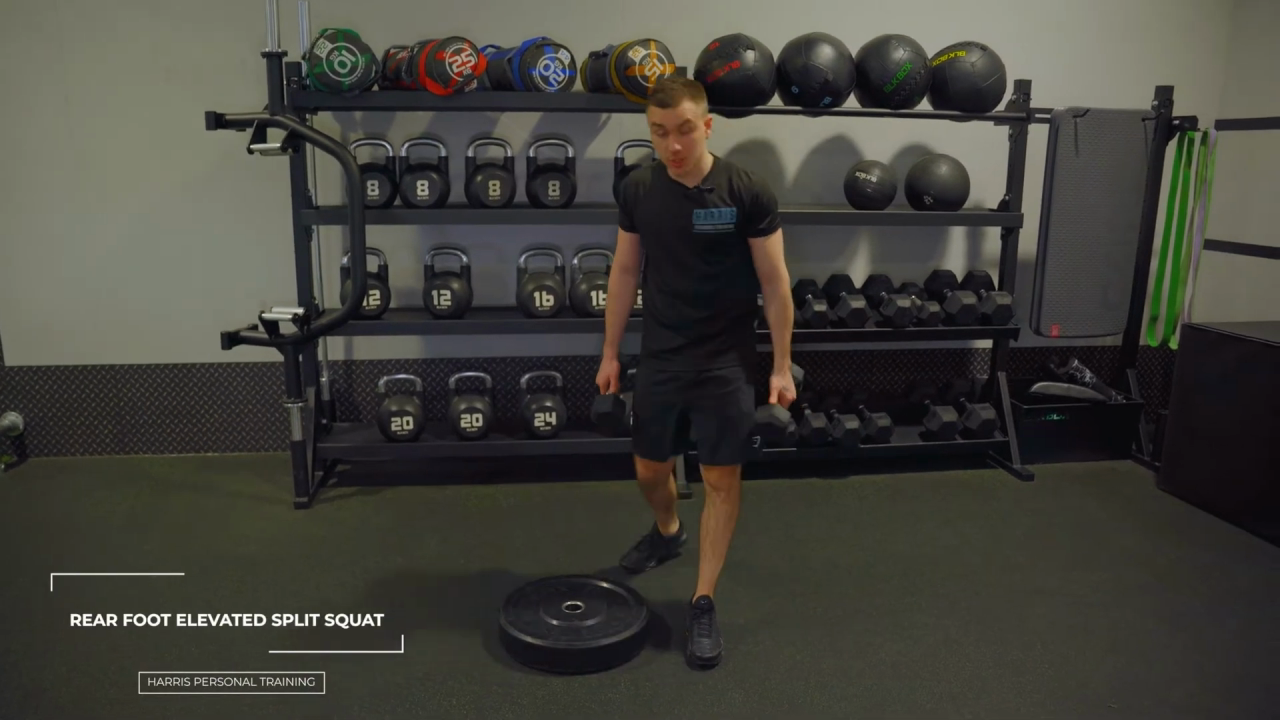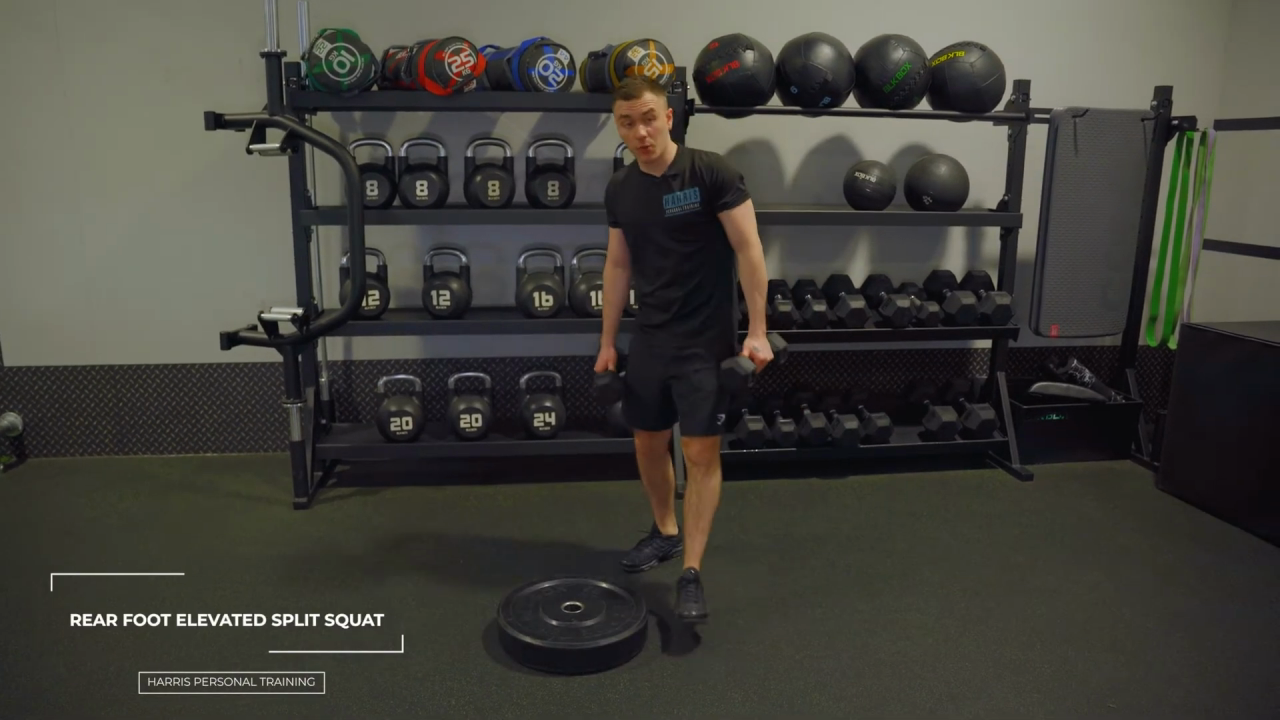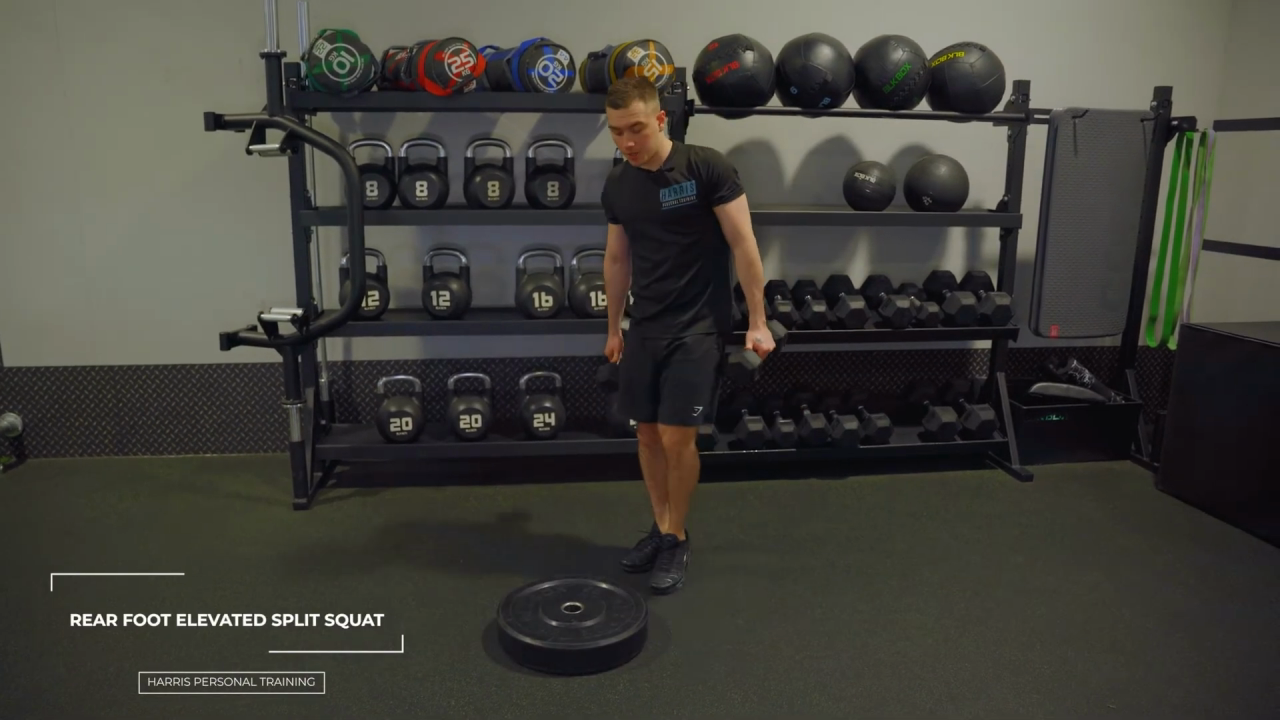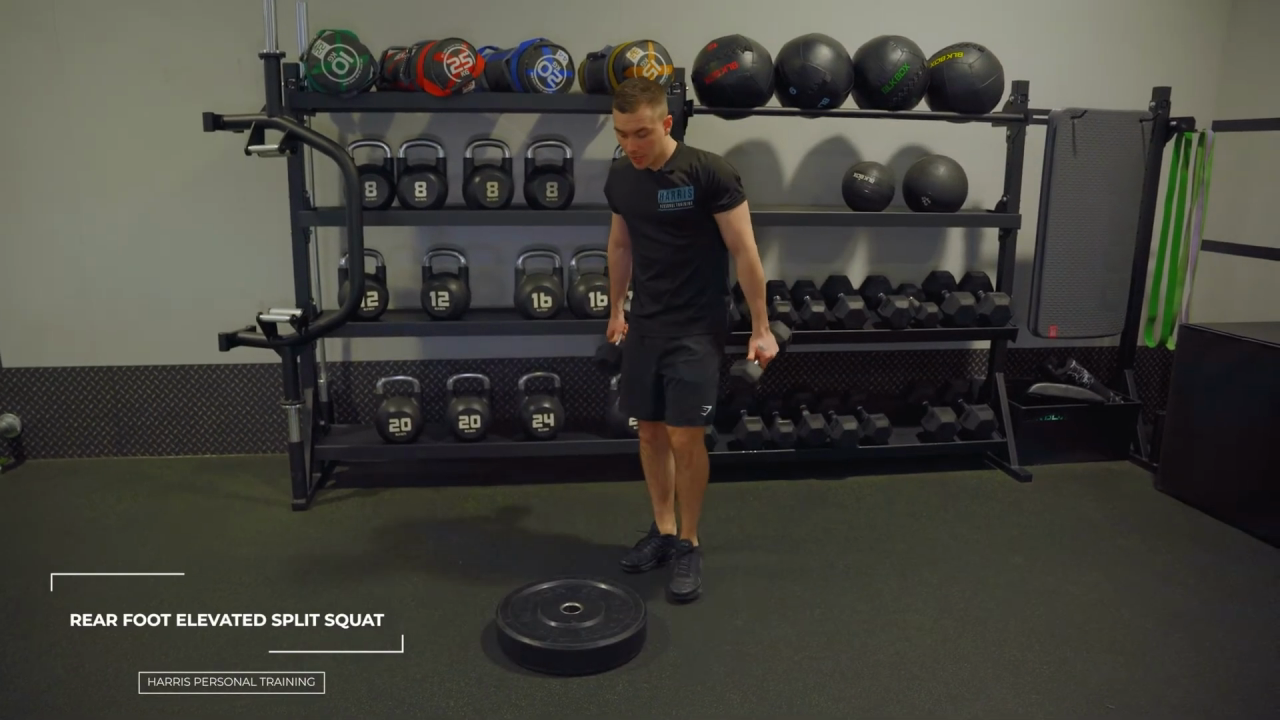
dt=0.3s
person 1, frame 1
left shoulder: (747, 192)
right shoulder: (637, 189)
left elbow: (774, 281)
right elbow: (625, 271)
left wrist: (781, 366)
right wrist: (609, 352)
left hip: (727, 361)
right hip: (661, 357)
left knee: (722, 479)
right knee: (649, 471)
left ankle: (703, 601)
right ankle: (667, 531)
person 1, frame 2
left shoulder: (711, 172)
right shoulder: (620, 189)
left elbow: (748, 251)
right elbow: (618, 267)
left wrist: (757, 331)
right wrist: (608, 341)
left hip: (705, 338)
right hip: (650, 336)
left knee: (701, 452)
right knee: (648, 441)
left ankle: (692, 573)
right ankle: (665, 531)
person 1, frame 3
left shoulder: (706, 168)
right shoulder: (617, 185)
left elbow: (743, 245)
left wrist: (758, 322)
right wrist: (613, 328)
left hip: (699, 326)
right hip: (646, 326)
left knee: (677, 437)
right knee: (648, 434)
left ankle: (677, 539)
right ankle: (661, 529)
person 1, frame 4
left shoulder: (709, 173)
right shoulder: (620, 176)
left elbow: (744, 252)
left wrist: (761, 329)
right wrist: (616, 308)
left hip: (696, 328)
right hip: (644, 325)
left knee: (686, 439)
right knee: (650, 431)
left ankle: (689, 545)
right ankle: (664, 531)
